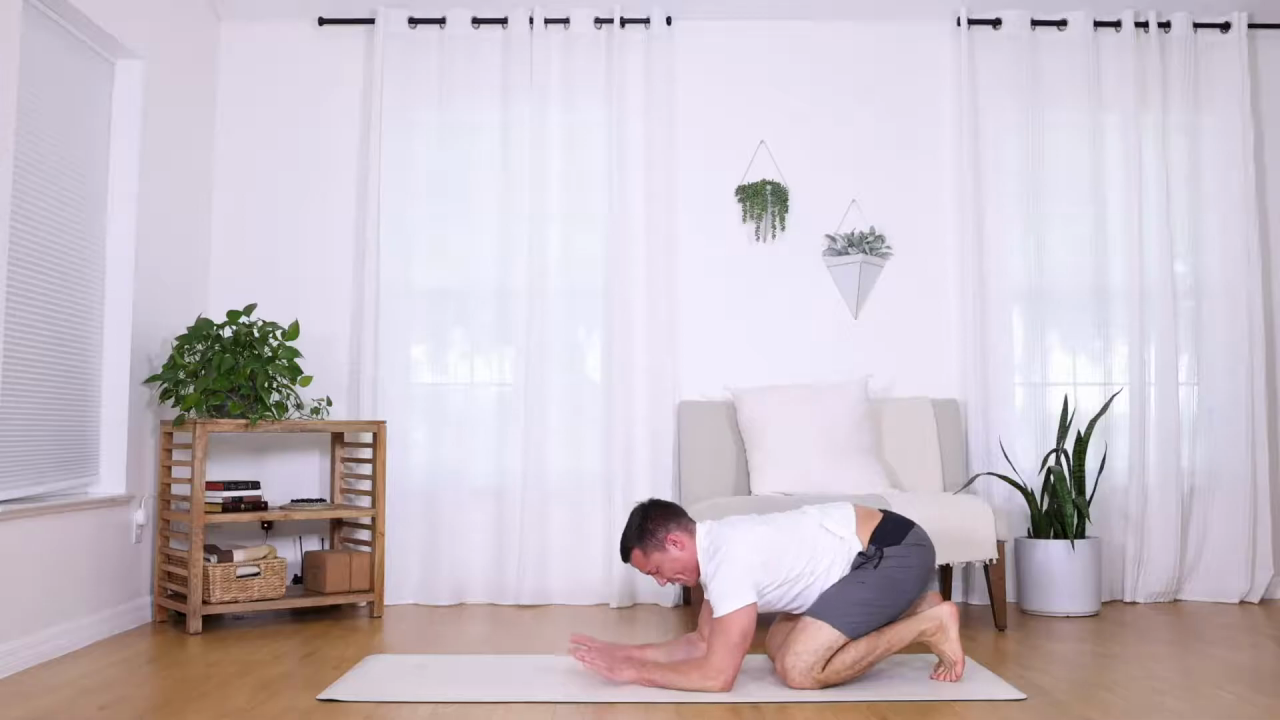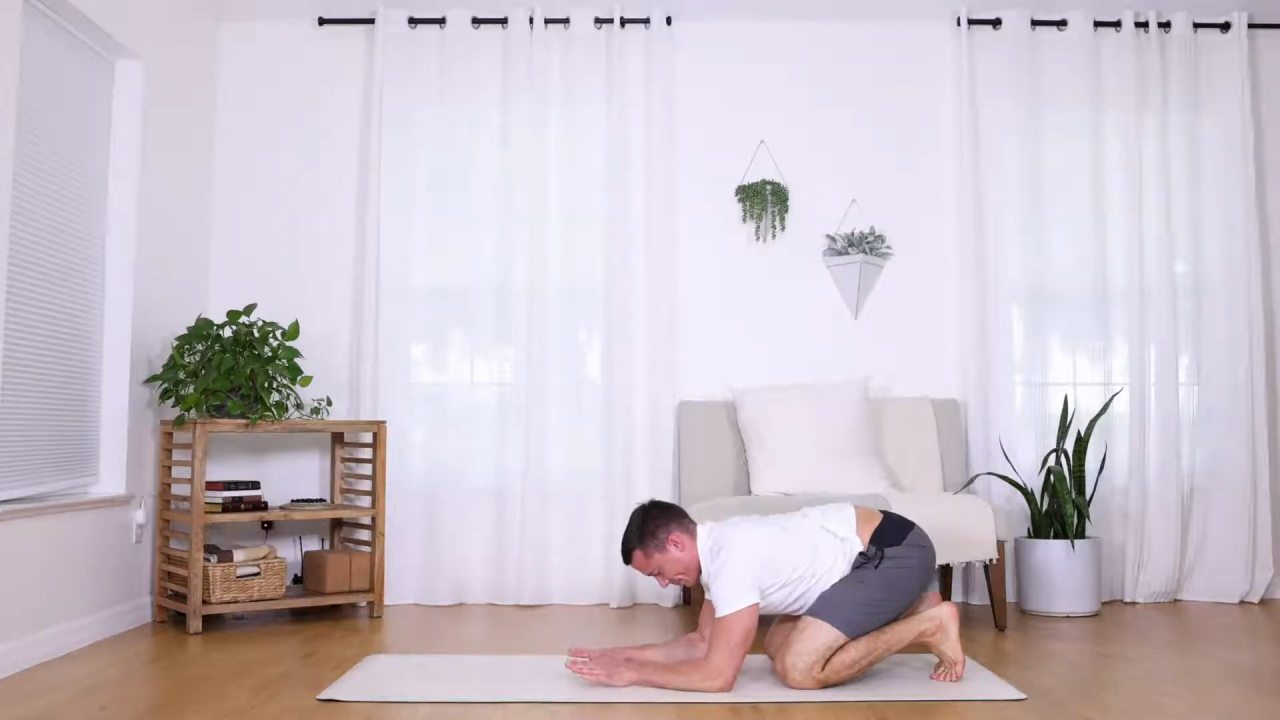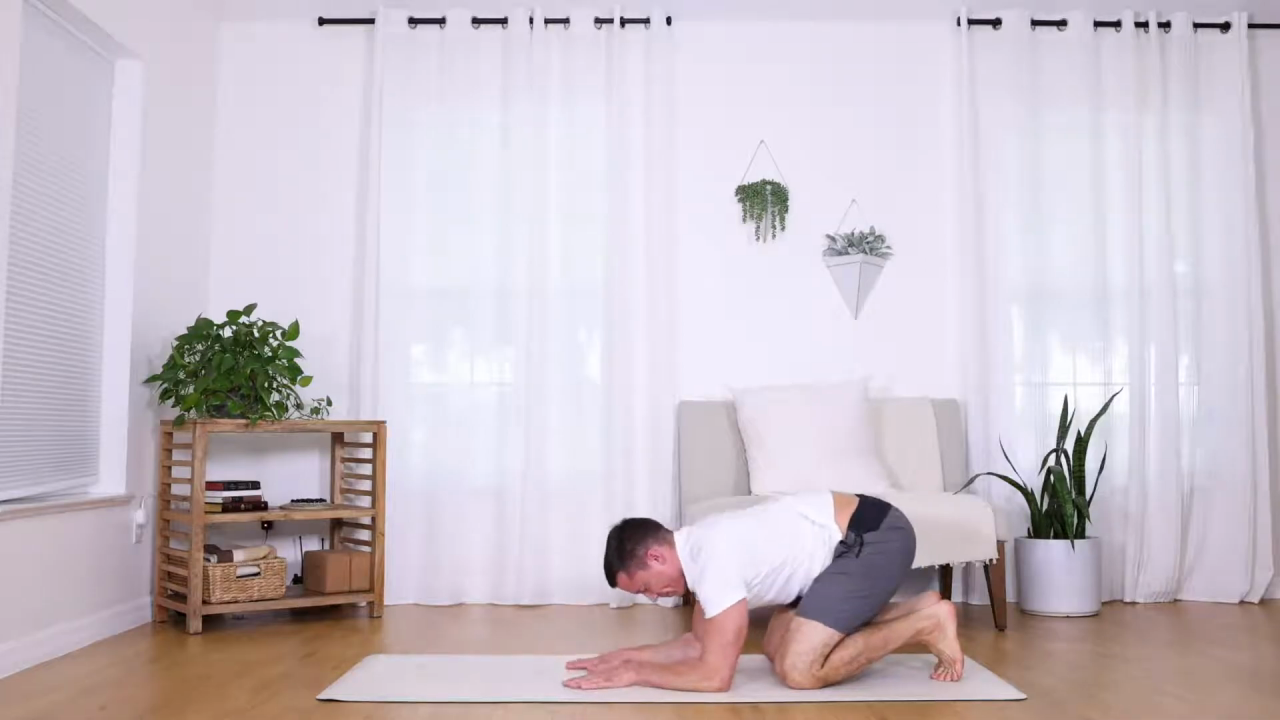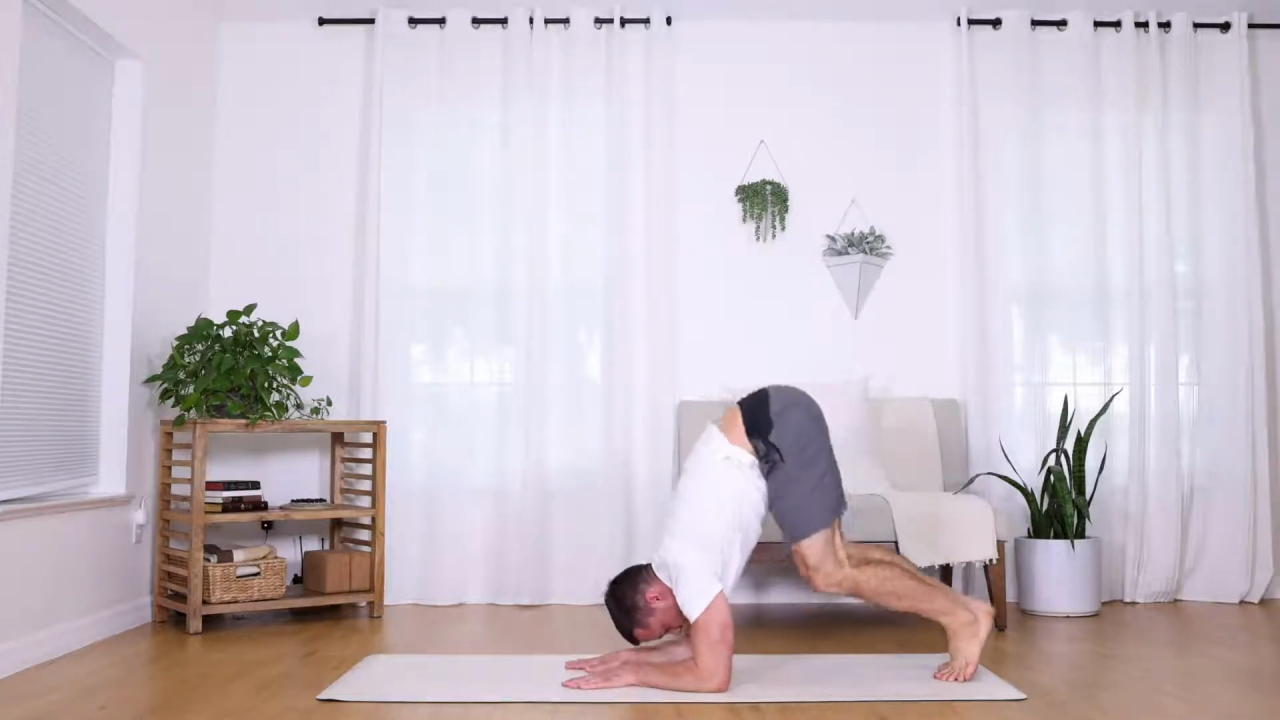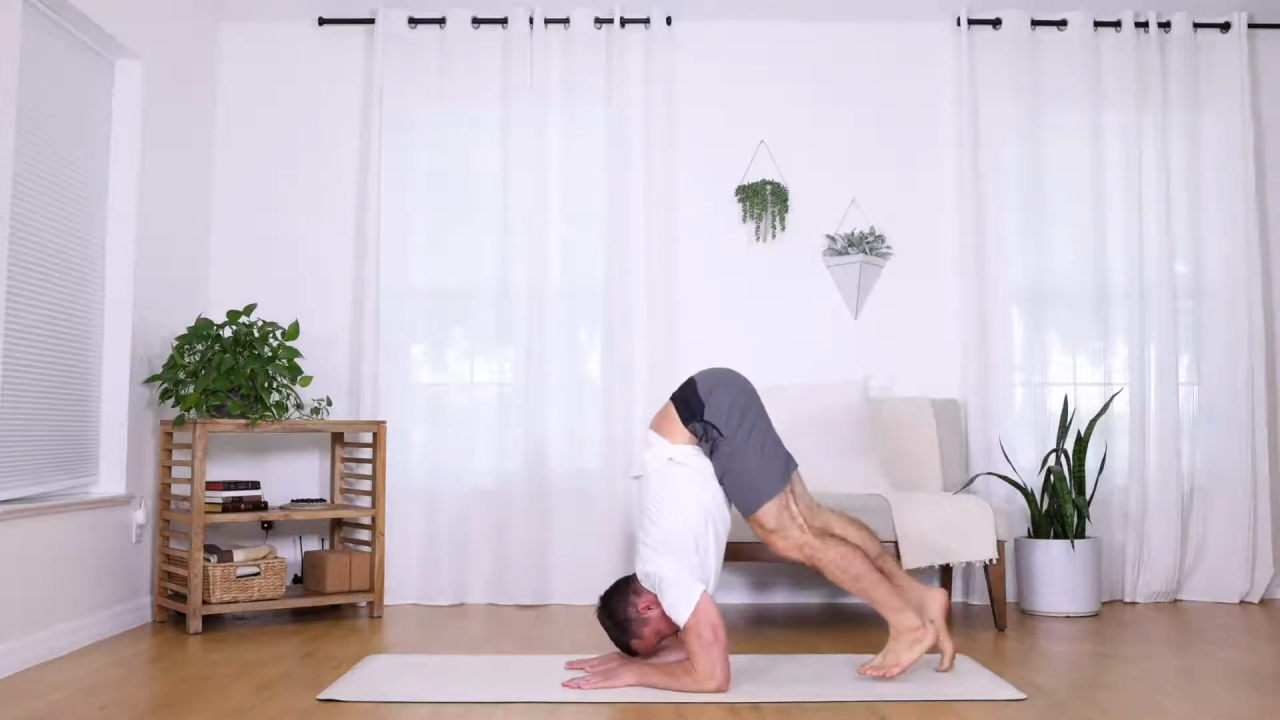
dt=1s
person 1, frame 1
left shoulder: (728, 559)
right shoulder: (716, 545)
left elbow: (717, 675)
right elbow: (702, 642)
left wrist: (634, 672)
right wrist: (628, 652)
left hip: (895, 552)
right hip: (873, 550)
left knee: (799, 669)
right knee: (778, 647)
left ankle: (929, 625)
right ankle: (913, 607)
person 1, frame 2
left shoulder: (730, 559)
right shoulder: (716, 545)
left elbow: (717, 675)
right elbow: (703, 642)
left wrist: (633, 673)
right wrist: (624, 654)
left hip: (896, 551)
right hip: (873, 550)
left knee: (799, 668)
right knee: (779, 646)
left ankle: (929, 624)
right ankle: (913, 607)
person 1, frame 3
left shoulder: (713, 561)
right shoulder: (699, 547)
left elbow: (715, 675)
right elbow: (701, 643)
left wrist: (633, 673)
right wrist: (626, 655)
left hip: (876, 538)
right hip: (856, 537)
left knee: (799, 670)
right knee: (776, 649)
left ankle: (926, 623)
right ankle: (916, 609)
person 1, frame 4
left shoulder: (686, 569)
right shoulder: (679, 562)
left elbow: (713, 676)
right elbow: (704, 642)
left wrist: (633, 674)
right wrist: (632, 656)
left hip: (777, 427)
right hip: (775, 425)
left knee: (827, 573)
right knee: (829, 561)
left ankle: (963, 619)
right ankle: (962, 607)
person 1, frame 5
left shoulder: (669, 575)
left elbow: (712, 676)
right elbow: (695, 641)
left wrist: (632, 672)
right wrist: (628, 658)
right hip: (709, 411)
left knee: (792, 538)
right knee: (808, 520)
left ankle: (909, 624)
right ankle: (921, 599)
